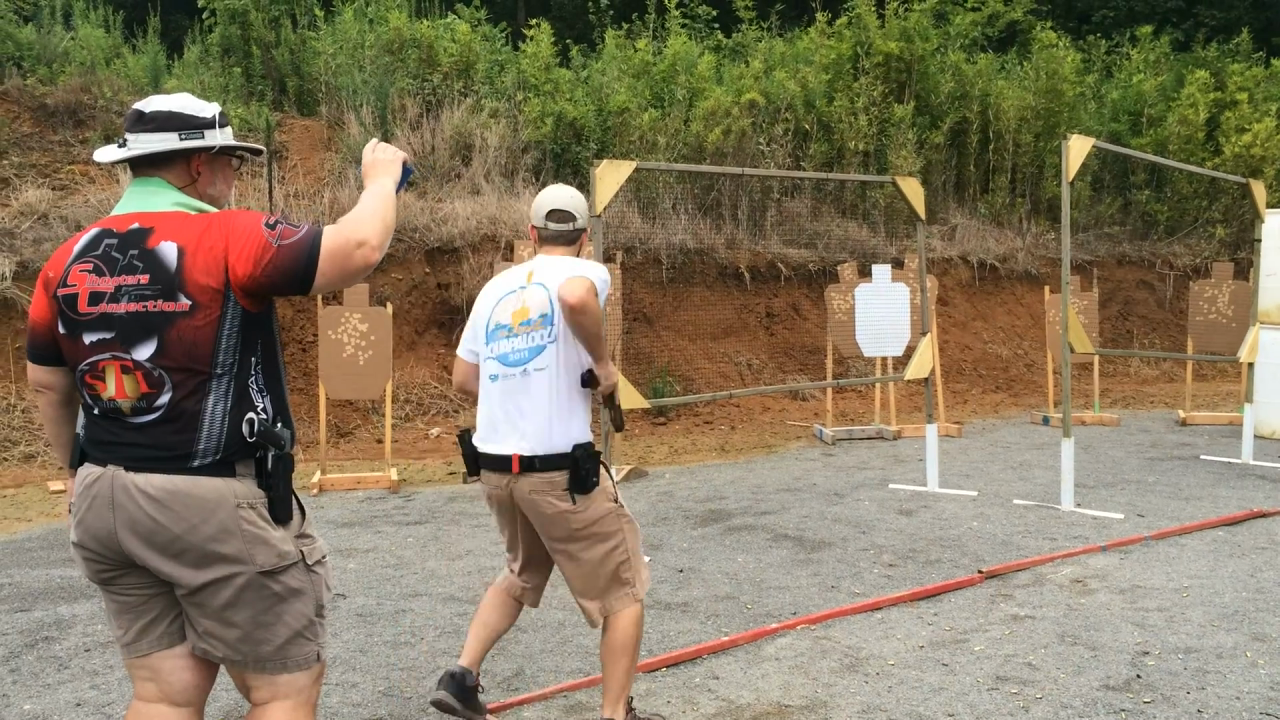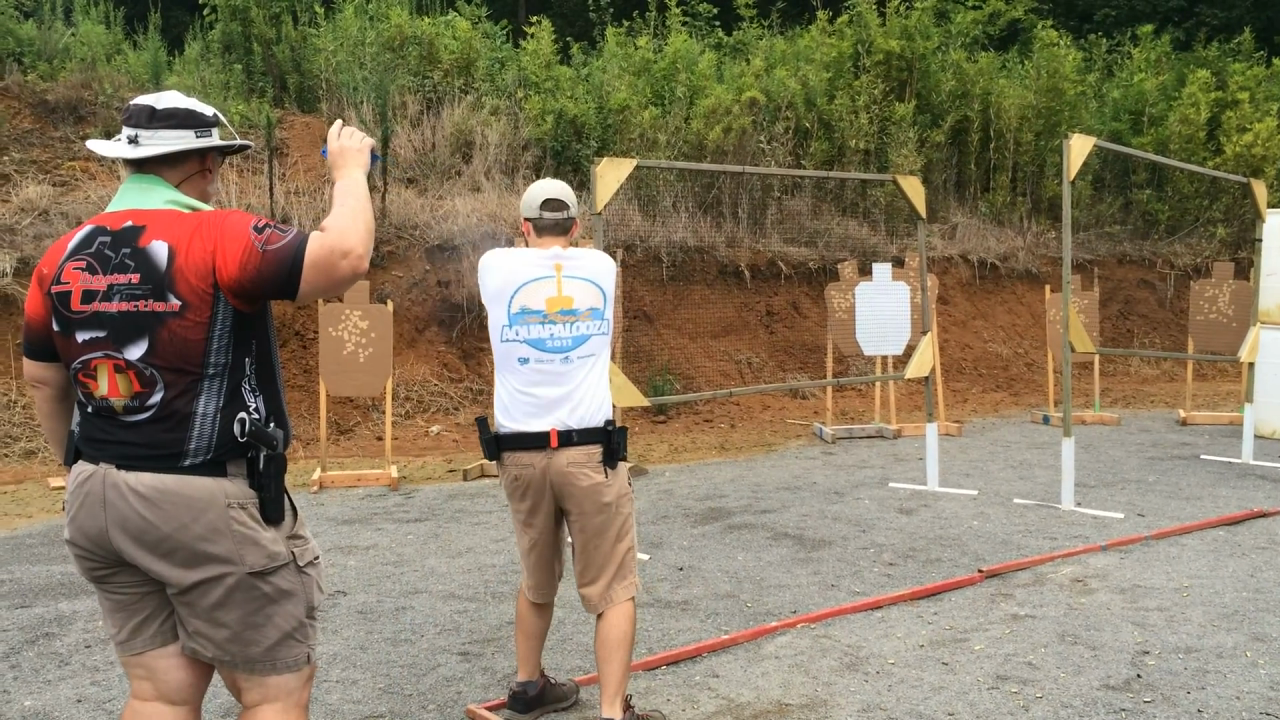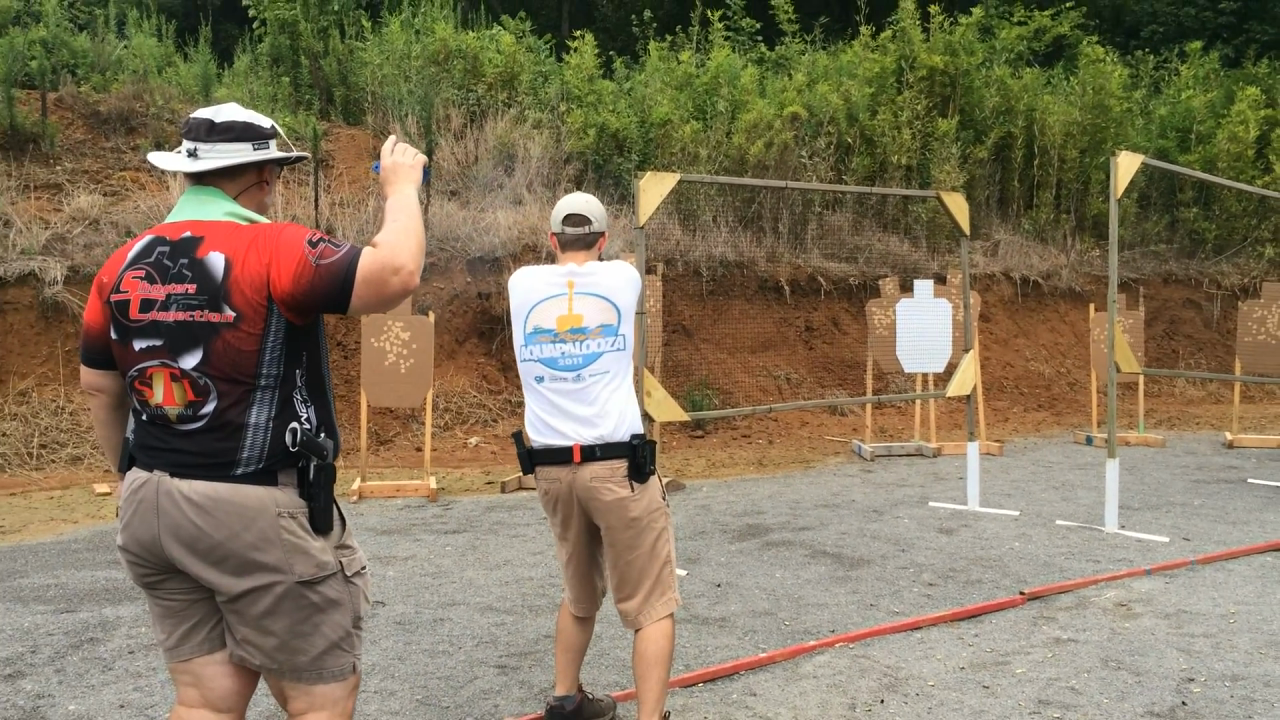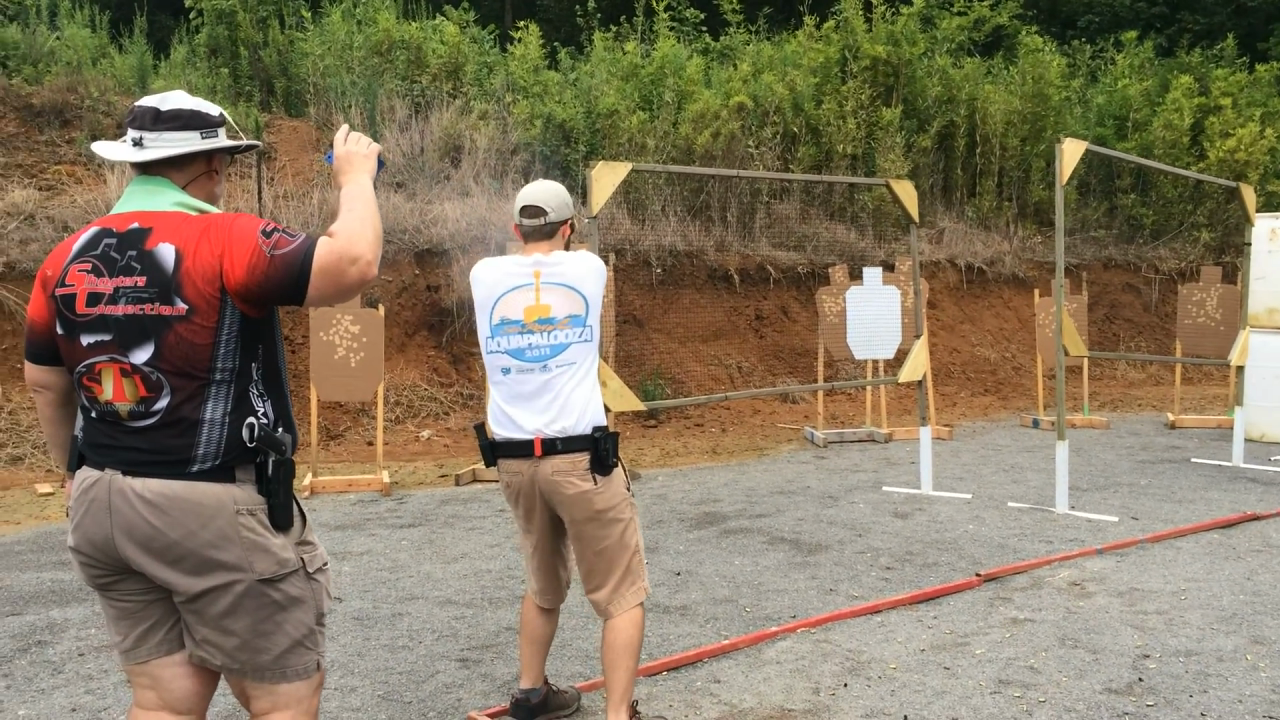
dt=1s
person 1, frame 1
left shoulder: (68, 259)
right shoulder: (229, 240)
left elbow: (47, 384)
right elbow: (359, 248)
left wrist: (78, 471)
right wrist: (382, 179)
left hip: (108, 501)
right hip: (217, 502)
person 1, frame 2
left shoulder: (62, 256)
right shoulder: (220, 239)
left elbow: (42, 381)
right elbow: (346, 256)
right wrist: (350, 171)
left hip: (98, 501)
right hip: (208, 501)
person 1, frame 3
left shoulder: (123, 263)
right shoulder: (275, 250)
left elbow: (98, 388)
right elbow: (396, 274)
left wrist: (136, 478)
right wrist: (401, 187)
left hip: (152, 508)
right hip: (259, 510)
person 1, frame 4
left shoulder: (67, 257)
right shoulder: (228, 240)
left elbow: (45, 384)
right elbow: (354, 264)
left wrist: (83, 477)
right wrist: (355, 176)
left hip: (103, 507)
right hip: (216, 508)
person 2, frame 1
left shoulder: (496, 286)
right shoulder: (588, 272)
left elbow: (463, 378)
right elbow: (576, 298)
right wrist: (603, 363)
left hip: (495, 470)
right hip: (560, 473)
left knee: (521, 578)
right knee: (624, 592)
left ankle: (462, 677)
person 2, frame 2
left shoulder: (496, 266)
right shoulder: (602, 266)
left hip: (521, 454)
right hip: (589, 452)
left knee: (537, 578)
right knee: (613, 588)
person 2, frame 3
left shoulder: (522, 284)
right shoulder: (622, 277)
left hip: (553, 468)
right hip: (617, 465)
left knee: (580, 592)
right knee: (652, 602)
person 2, frame 4
left shoulder: (486, 275)
right shoulder: (588, 268)
left hip: (515, 461)
right hip: (580, 457)
left knee: (544, 583)
right knee: (622, 592)
